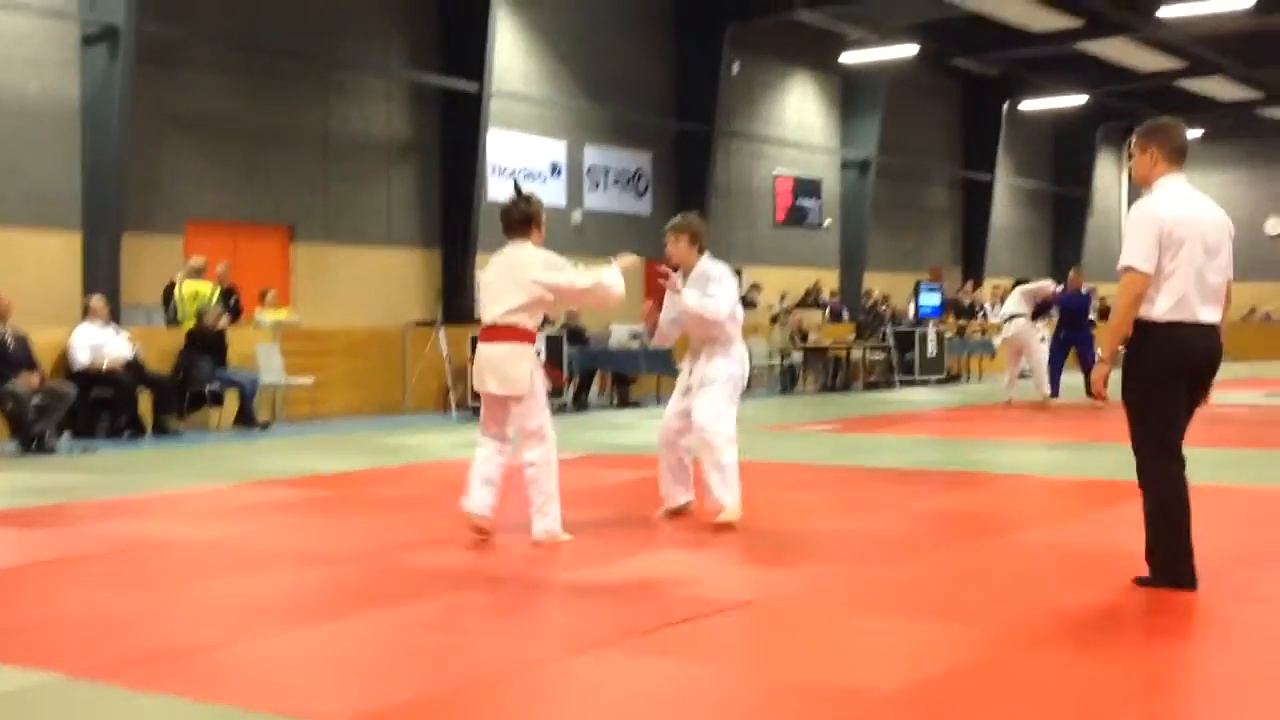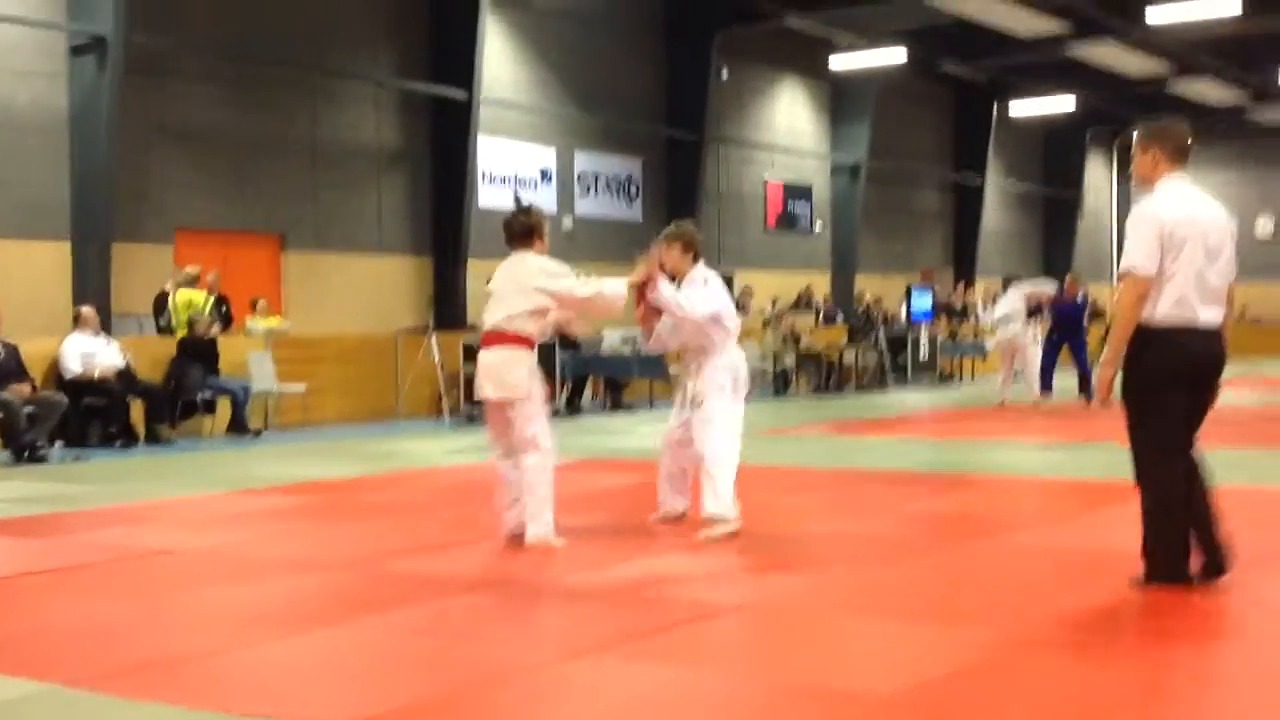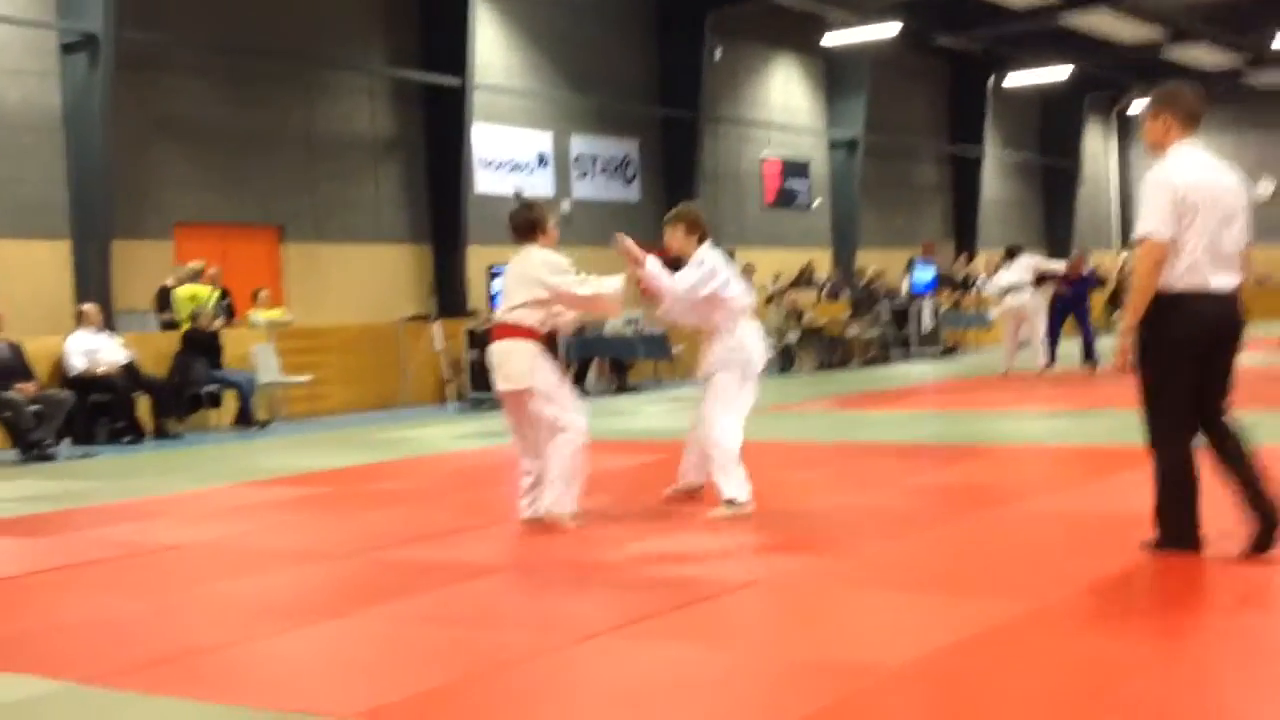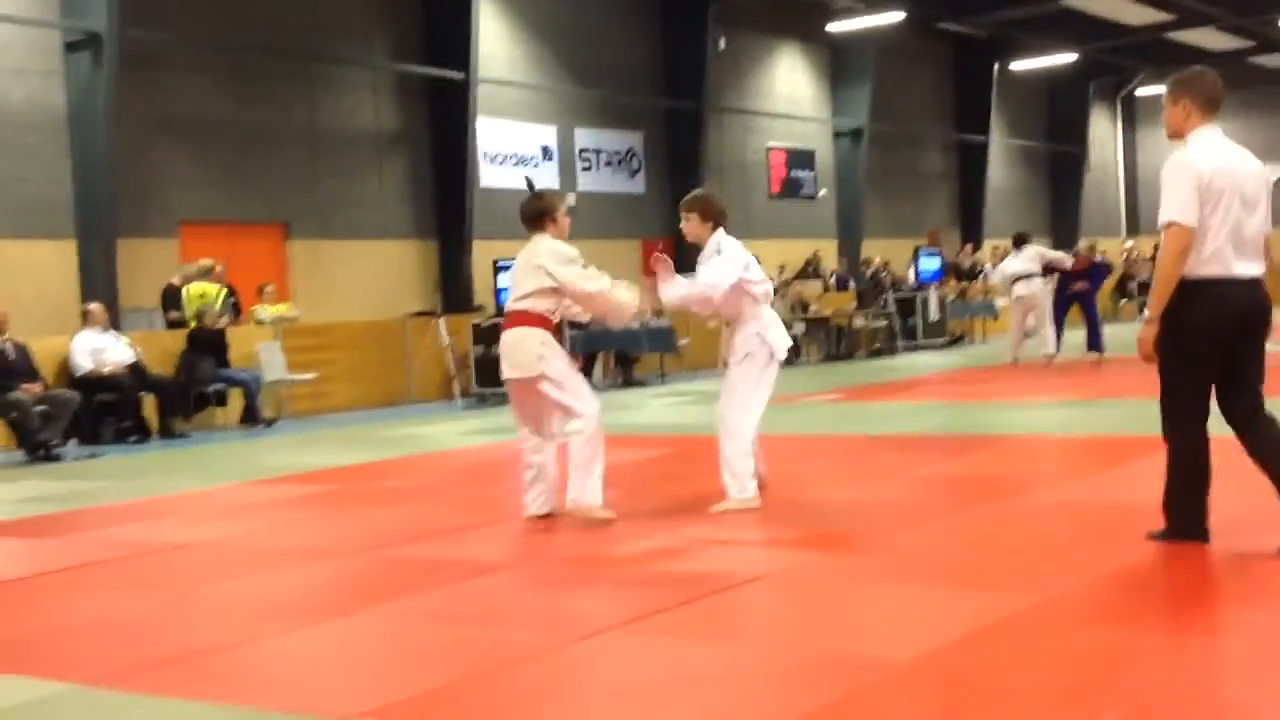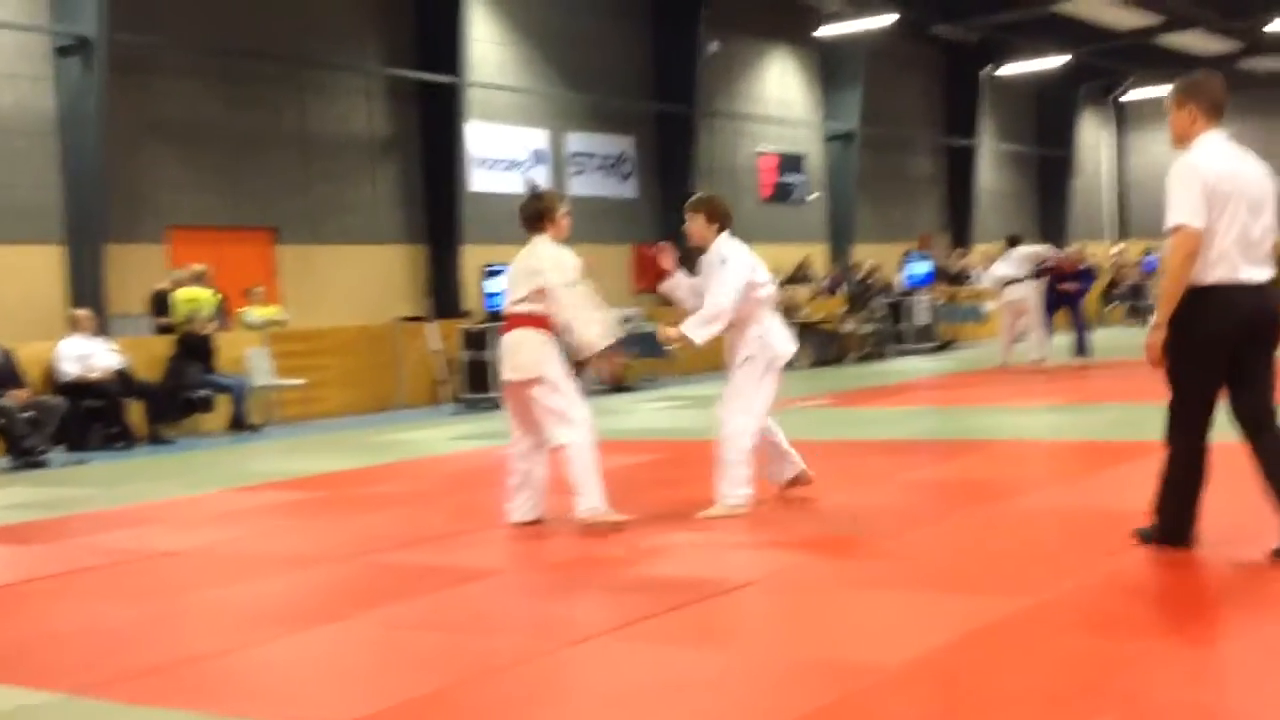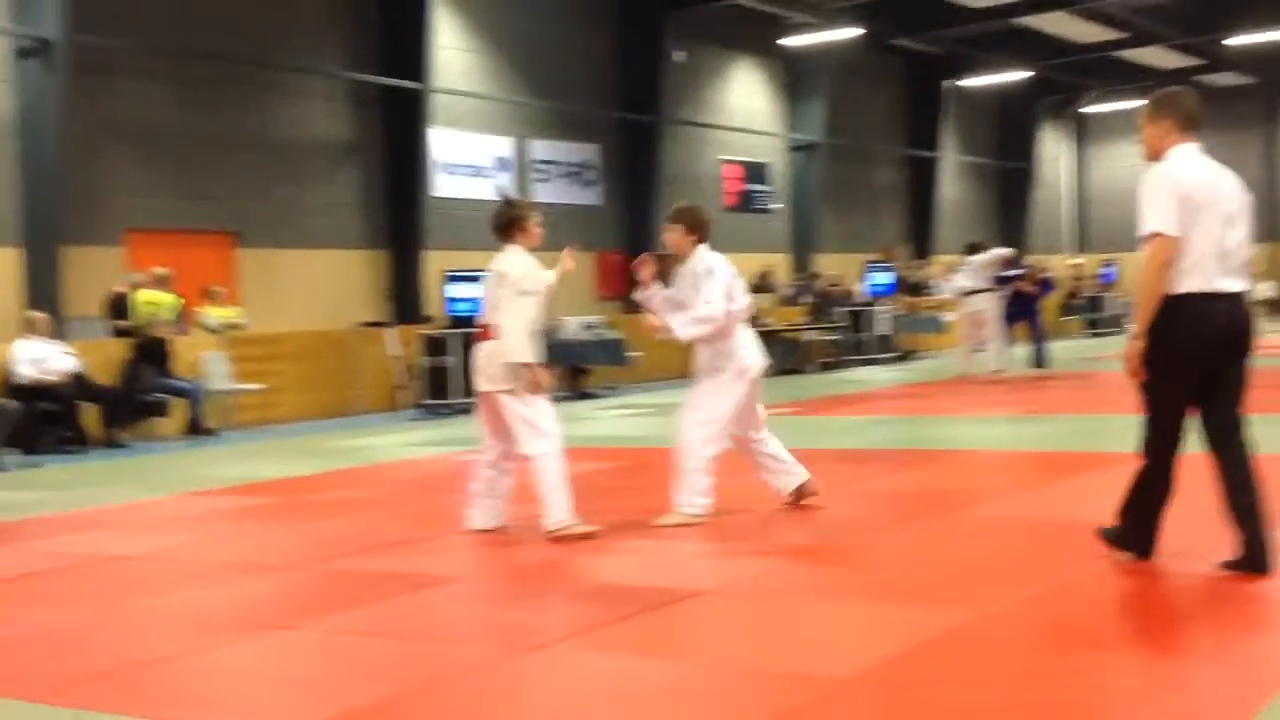
dt=0.1s
person 1, frame 1
left shoulder: (1149, 209)
right shoulder: (1214, 212)
left elbow: (1133, 290)
right elbow: (1224, 290)
left wrist: (1104, 357)
left hip: (1161, 341)
right hip: (1204, 342)
left knee: (1158, 456)
right knee: (1163, 449)
left ankle: (1173, 567)
right ankle: (1169, 558)
person 1, frame 2
left shoulder: (1151, 211)
right shoulder: (1217, 212)
left elbow: (1136, 291)
right elbow: (1226, 289)
left wrist: (1110, 359)
left hip: (1161, 343)
right hip: (1207, 343)
left knee: (1156, 458)
right knee: (1179, 450)
left ankle: (1168, 564)
right ankle: (1210, 552)
person 1, frame 3
left shoulder: (1164, 176)
right shoulder: (1229, 177)
left elbow: (1152, 256)
right elbow: (1242, 253)
left wrist: (1128, 328)
left hip: (1177, 309)
right hip: (1223, 308)
left knee: (1170, 425)
right knee: (1212, 417)
left ankle: (1178, 530)
person 1, frame 4
left shoulder: (1185, 161)
left elbow: (1178, 243)
left wrist: (1152, 316)
left hip: (1202, 298)
left knee: (1184, 416)
left ankle: (1185, 522)
person 1, frame 5
left shoulder: (1192, 166)
left elbow: (1185, 247)
left wrist: (1159, 322)
left hip: (1210, 304)
left knee: (1189, 420)
left ankle: (1172, 525)
person 1, frame 6
left shoulder: (1163, 176)
right shoulder: (1229, 180)
left elbow: (1160, 255)
right elbow: (1241, 254)
left wrist: (1137, 331)
left hip: (1184, 314)
right hip: (1231, 312)
left knee: (1163, 429)
right knee: (1225, 430)
left ankle: (1136, 533)
right ankle: (1254, 546)
person 2, frame 1
left shoulder: (494, 264)
right shoulder: (541, 261)
right elbow: (594, 285)
right wrist: (618, 267)
left hip: (488, 351)
right hip: (516, 355)
left knee: (493, 438)
right knee: (537, 442)
left ankle: (478, 508)
right ankle: (546, 526)
person 2, frame 2
left shoulder: (503, 273)
right shoulder: (543, 269)
right elbow: (591, 294)
right wrist: (628, 282)
left hip: (491, 358)
right hip: (515, 361)
left knee: (508, 448)
right knee: (535, 447)
left ankle: (515, 523)
right ankle: (538, 531)
person 2, frame 3
left shoulder: (519, 264)
right shoulder: (546, 262)
right elbow: (588, 292)
right wrist: (623, 283)
left hip: (504, 349)
right hip: (523, 353)
left knee: (530, 434)
right knee: (570, 424)
left ankle: (534, 508)
right ankle: (555, 507)
person 2, frame 4
left shoulder: (530, 253)
right shoulder: (556, 251)
right elbow: (592, 290)
right wrist: (632, 301)
left hip: (514, 340)
right hip: (534, 341)
left knee: (536, 427)
right knee: (583, 412)
left ankle: (536, 502)
right ankle: (585, 498)
person 2, frame 5
left shoulder: (528, 255)
right shoulder: (555, 255)
right elbow: (572, 305)
right wrist: (599, 348)
left hip: (516, 343)
right hip: (533, 343)
left knee: (529, 432)
right knee: (574, 423)
left ankle: (523, 509)
right ankle: (591, 506)
person 2, frame 6
left shoulder: (505, 262)
right shoulder: (523, 264)
right elbow: (518, 321)
left wrist: (558, 273)
right wrist: (531, 365)
left hip: (491, 355)
right hip: (507, 357)
left knee: (496, 443)
right knee: (543, 435)
left ankle: (481, 516)
right ankle: (558, 519)
person 3, frame 1
left shoulder: (717, 273)
right shoulder: (676, 282)
left elbow: (719, 311)
right elbow: (667, 335)
left wrist: (683, 295)
right wrist: (654, 323)
left hip: (724, 358)
right hip: (695, 360)
left knee: (707, 425)
right knee: (671, 430)
left ankle: (728, 503)
right ankle: (677, 498)
person 3, frame 2
left shoulder: (705, 282)
right shoulder: (682, 287)
left elbow: (692, 313)
right elbow: (670, 341)
left wrist: (659, 288)
right wrist: (650, 326)
left hip: (722, 368)
right hip: (697, 369)
left knee: (711, 441)
right knee: (675, 439)
left ankle: (722, 517)
right ankle: (674, 505)
person 3, frame 3
left shoulder: (710, 262)
right shoulder: (693, 267)
left elbow: (680, 290)
right elbow: (685, 311)
left wrist: (645, 262)
right wrist: (656, 293)
left hip: (737, 347)
right hip: (721, 346)
left knee: (719, 421)
right knee: (712, 420)
left ankle: (736, 498)
right ankle: (693, 479)
person 3, frame 4
left shoulder: (725, 251)
right shoulder: (712, 251)
left elbow: (707, 290)
right elbow: (700, 298)
left wrist: (664, 289)
right wrist: (669, 276)
left hip: (757, 336)
right hip: (745, 334)
left knee: (734, 412)
right knee: (740, 409)
left ankle: (741, 493)
right ankle: (749, 470)
person 3, frame 5
left shoulder: (731, 255)
right shoulder: (714, 256)
left elbow: (721, 304)
right elbow: (699, 300)
left wrist: (684, 333)
right wrist: (673, 274)
left hip: (760, 339)
right hip: (750, 339)
left knee: (735, 417)
right knee: (751, 415)
left ankle: (733, 499)
right ankle: (790, 471)
person 3, frame 6
left shoulder: (710, 266)
right shoulder: (687, 269)
left elbow: (710, 313)
right elbow: (675, 308)
left wrist: (667, 324)
right wrist: (649, 286)
left hip: (730, 353)
right hip: (721, 354)
left knee: (695, 426)
right knee: (747, 428)
left ankle: (689, 506)
right ankle: (796, 482)
